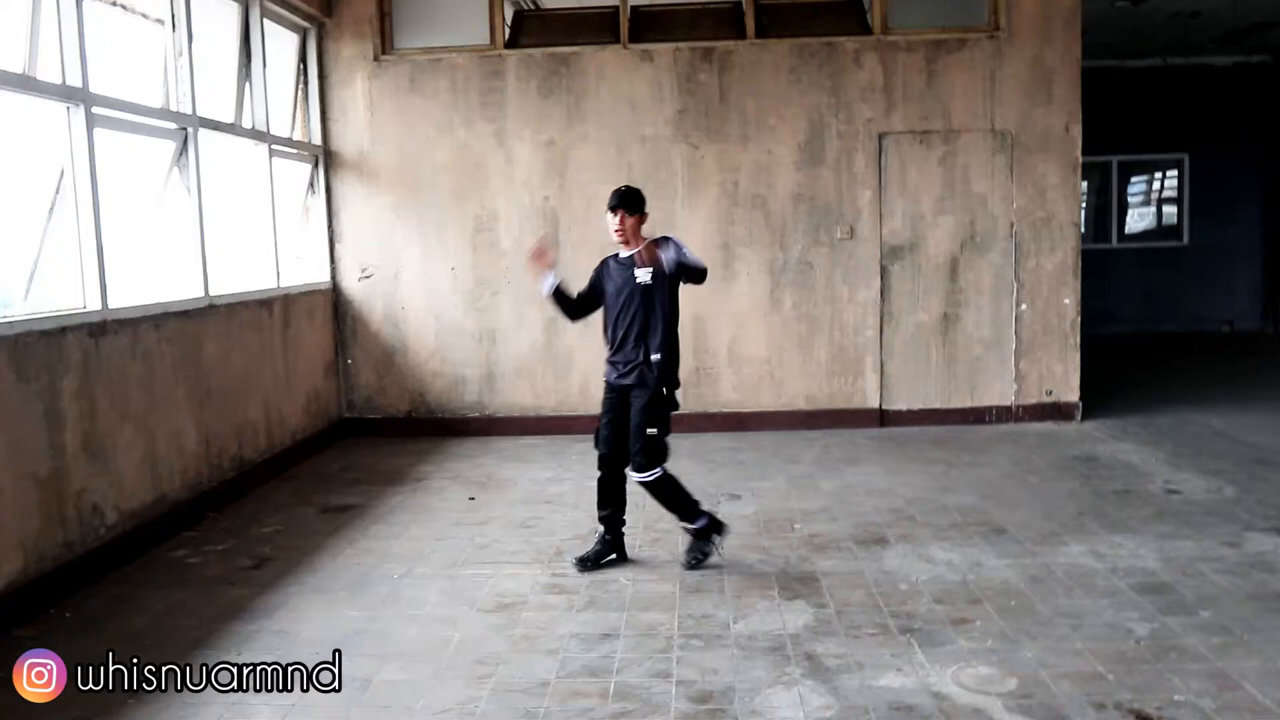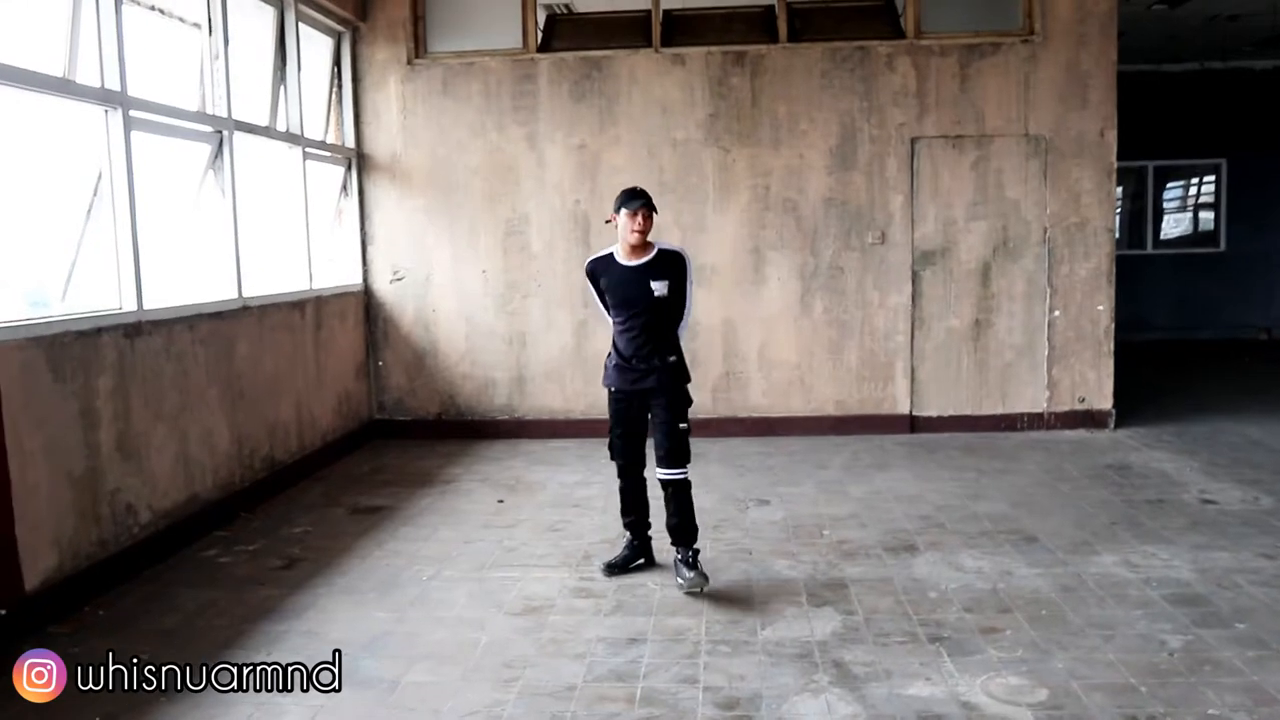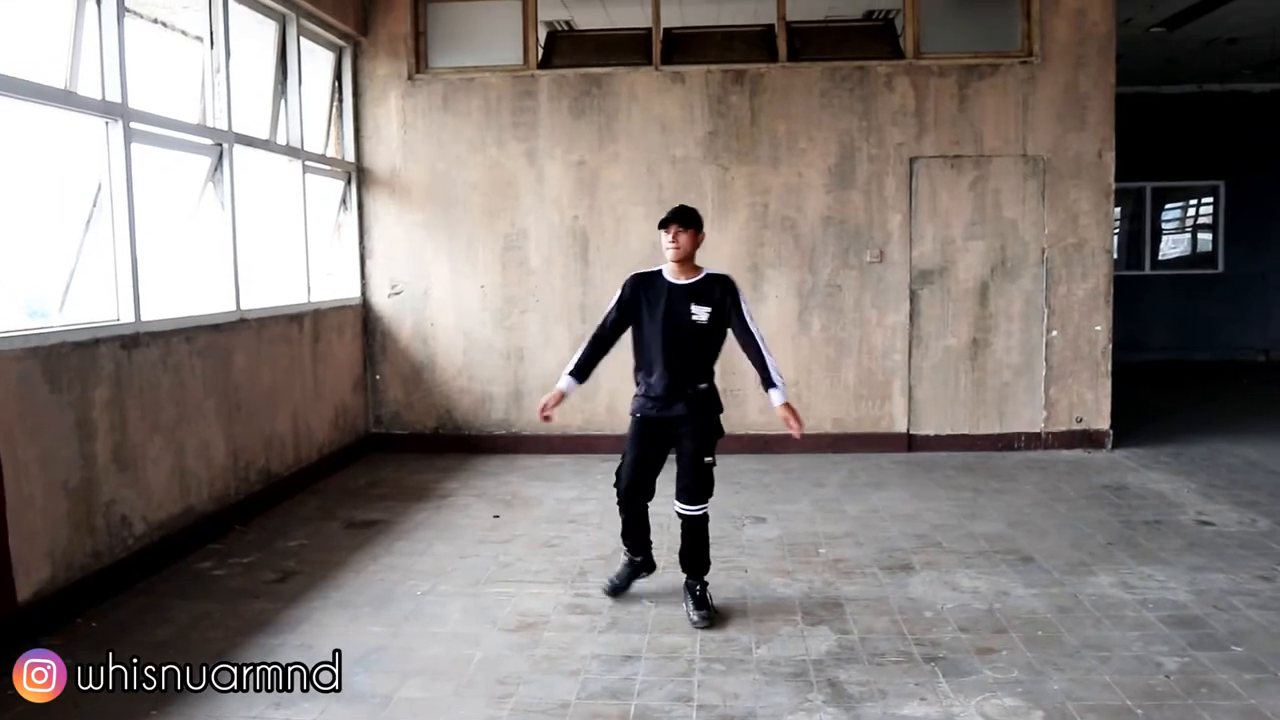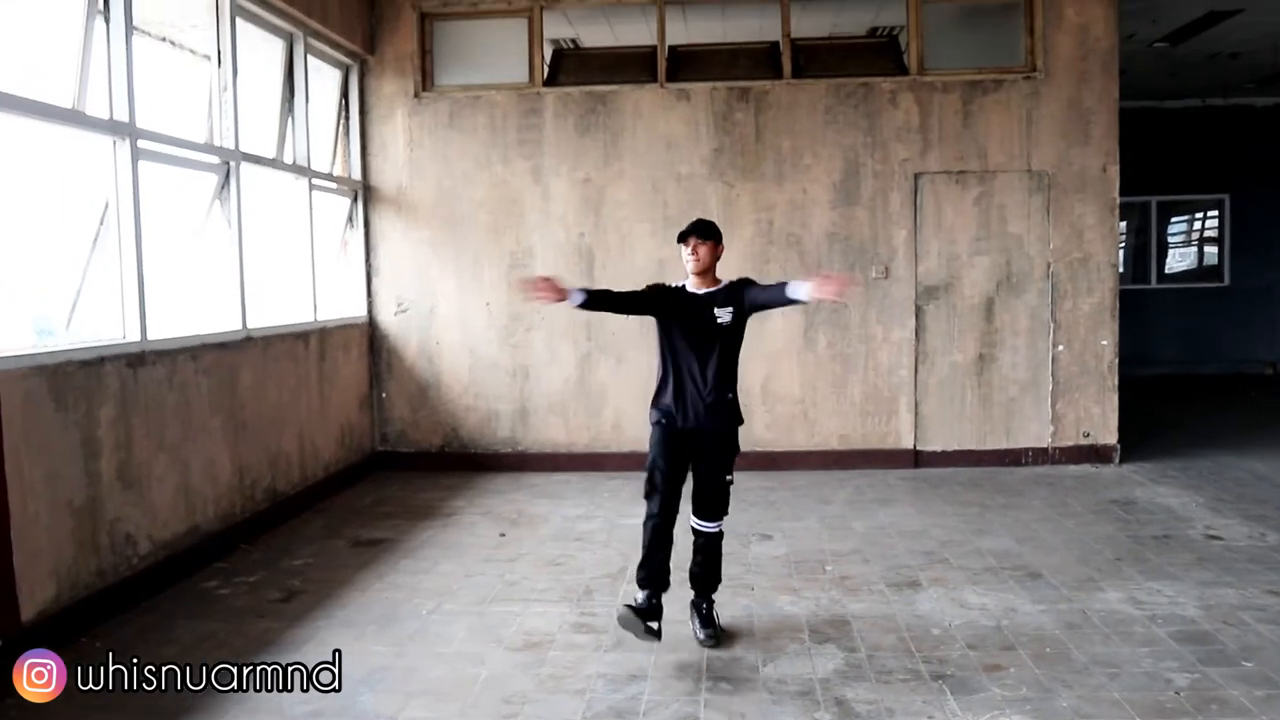
dt=0.5s
person 1, frame 1
left shoulder: (665, 250)
right shoulder: (607, 268)
left elbow: (697, 269)
right elbow: (578, 310)
left wrist: (660, 257)
right wrist: (548, 275)
left hip: (653, 376)
right hip: (618, 377)
left knee: (643, 466)
right knee: (609, 460)
left ankle: (703, 524)
right ankle: (611, 538)
person 1, frame 2
left shoulder: (674, 261)
right shoulder: (597, 268)
left elbow: (679, 315)
left hip: (665, 377)
right hip: (622, 379)
left knee: (672, 466)
right knee: (627, 468)
left ankle: (685, 552)
right ankle: (638, 543)
person 1, frame 3
left shoulder: (720, 288)
right shoulder: (638, 285)
left elbow: (750, 339)
right elbow: (605, 332)
left wrist: (779, 396)
right wrist: (565, 383)
left hip: (697, 408)
right hip: (649, 405)
left knee: (693, 501)
right knee: (630, 490)
left ankle: (695, 584)
right ankle: (638, 557)
person 1, frame 4
left shoulder: (739, 293)
right shoulder: (663, 297)
left elbow: (769, 295)
right elbow: (620, 301)
left wrist: (806, 289)
right wrist: (569, 295)
left hip: (717, 421)
right hip: (670, 417)
left knee: (709, 517)
right knee: (659, 507)
left ankle: (703, 603)
right ankle: (649, 599)
